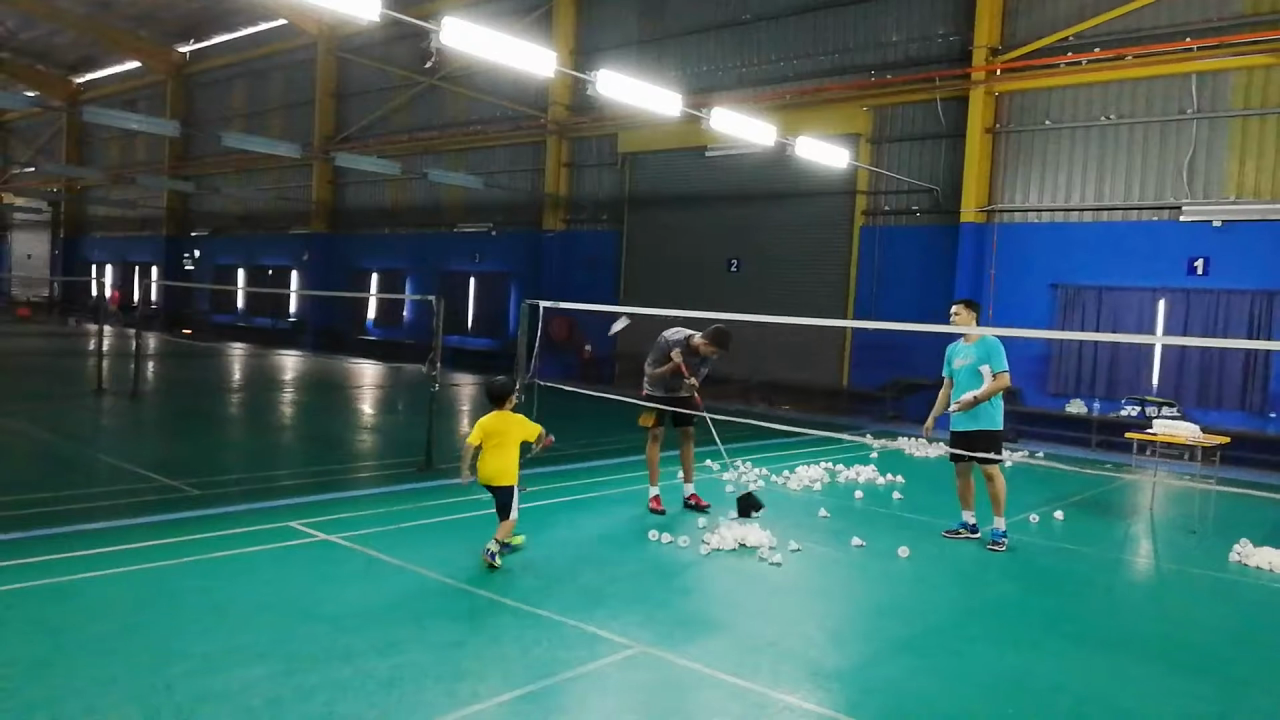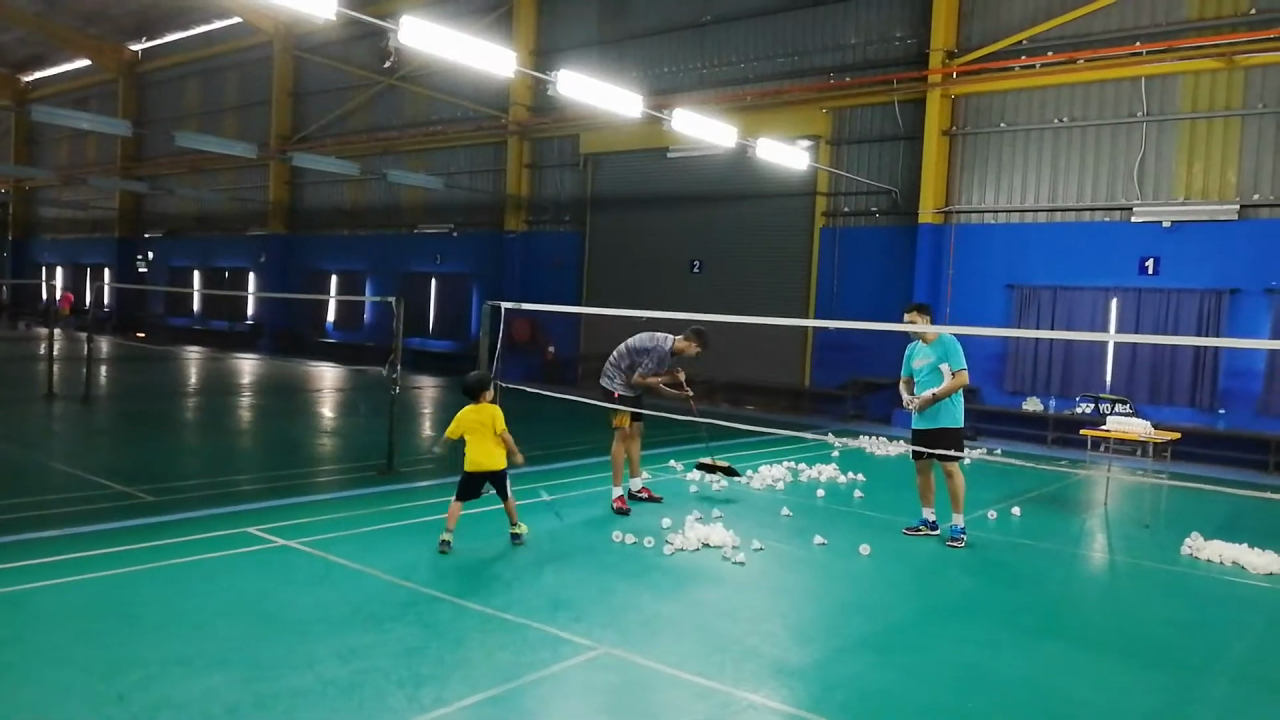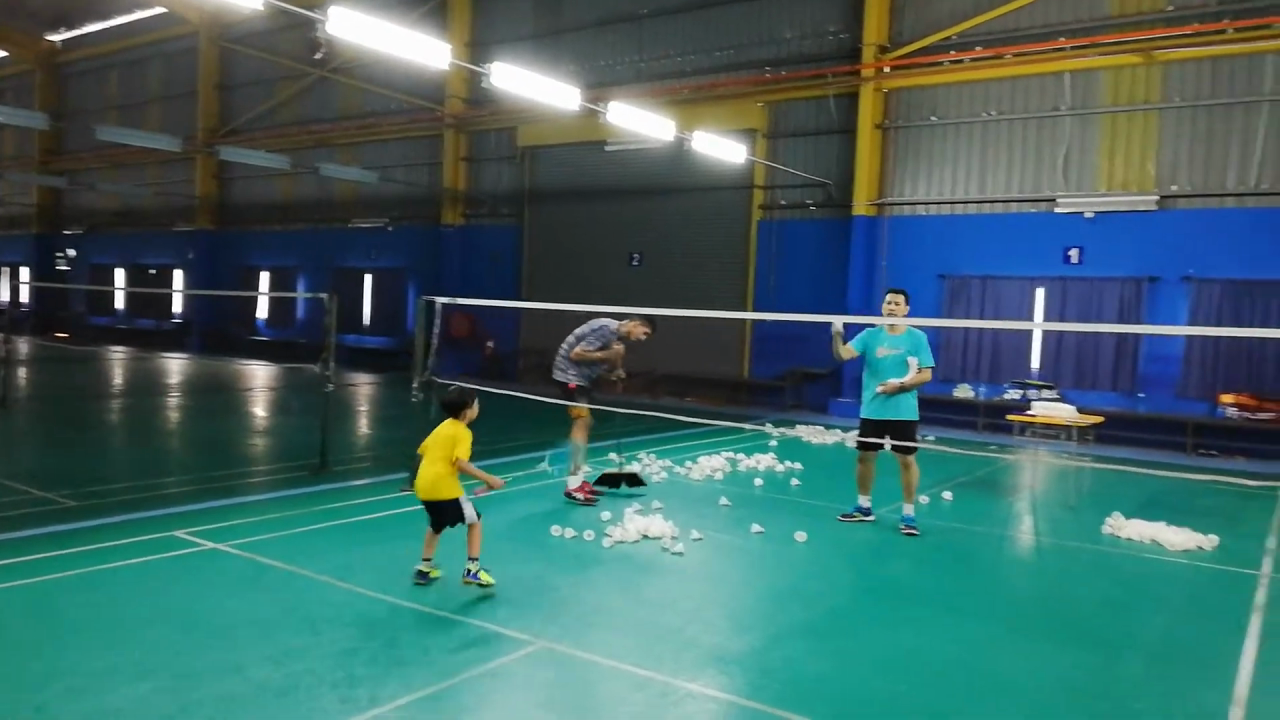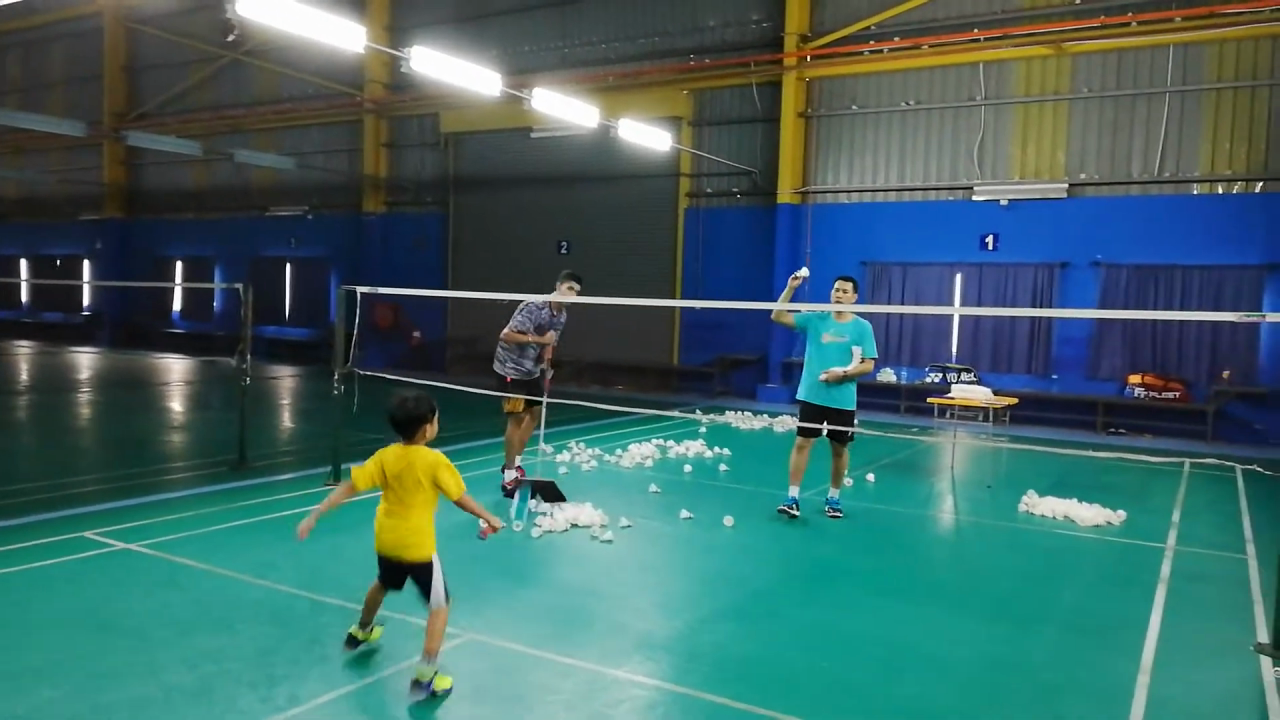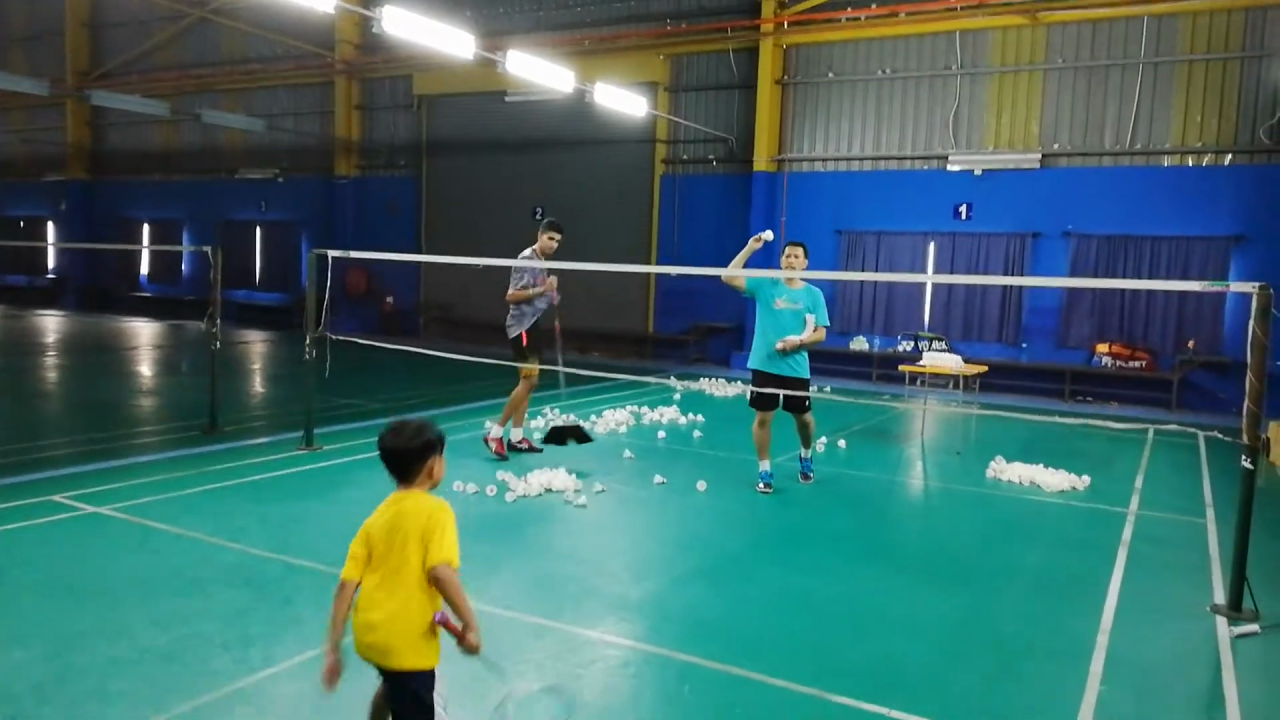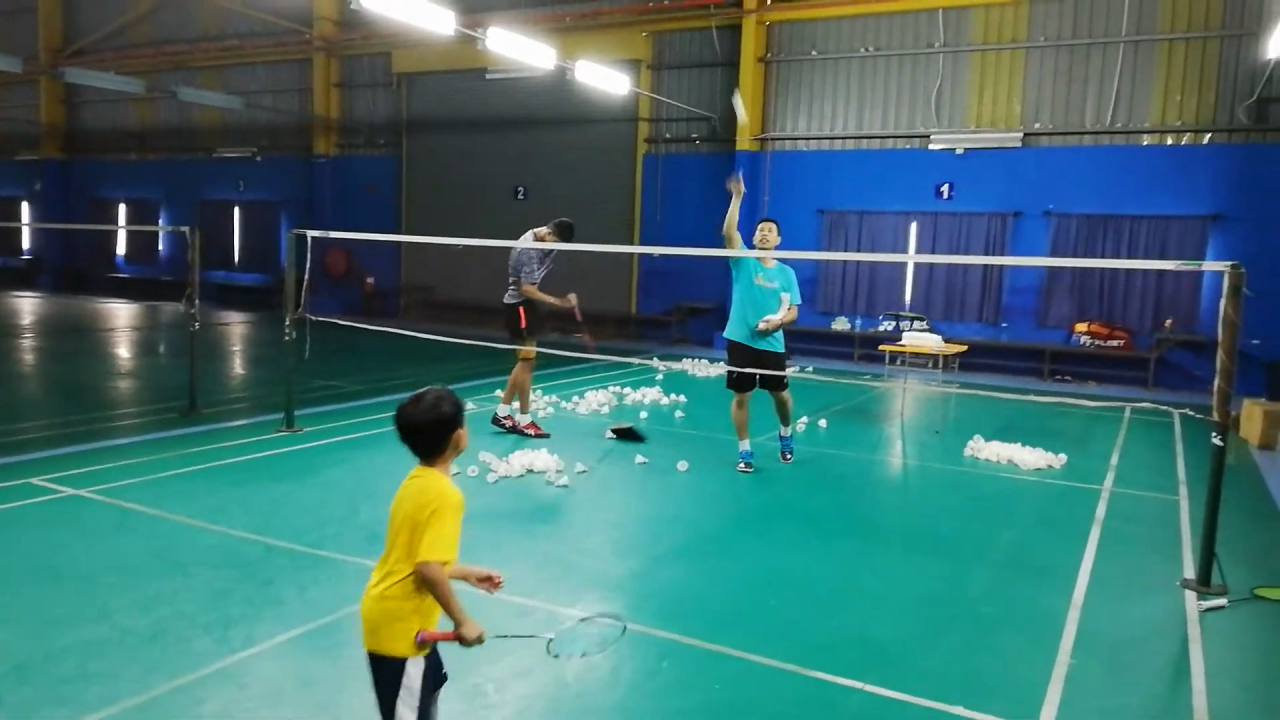
dt=0.7s
person 1, frame 1
left shoulder: (991, 344)
right shoulder: (952, 349)
left elbow: (1003, 381)
right elbow: (947, 387)
left wrist: (973, 399)
right wrist: (933, 417)
left hip: (986, 422)
right hip: (959, 422)
left knee: (991, 471)
right knee: (962, 470)
left ankle: (1000, 529)
right ankle: (969, 523)
person 1, frame 2
left shoulder: (948, 343)
right shoulder: (912, 349)
left elbow: (962, 379)
right elbow: (905, 381)
left wrist: (932, 397)
right wrist: (906, 396)
left hip: (947, 419)
right hip: (921, 420)
left knee: (950, 467)
right knee: (922, 467)
left ankle: (958, 525)
right ankle: (929, 520)
person 1, frame 3
left shoulder: (917, 338)
right shoulder: (870, 335)
left elbow: (926, 375)
right elbow: (842, 354)
left wrist: (899, 385)
right wrist: (837, 337)
left hip: (904, 412)
right hip: (872, 410)
left knee: (906, 460)
right knee: (864, 456)
left ankle: (908, 514)
right ankle: (864, 507)
person 1, frame 4
left shoulder: (862, 327)
right shoulder: (815, 320)
left elbow: (868, 365)
right elbow: (778, 317)
left wrist: (843, 373)
right wrist: (790, 288)
left hip: (843, 400)
right hip: (811, 396)
left knee: (839, 449)
right knee: (802, 443)
left ankle: (833, 498)
right ankle: (793, 498)
person 1, frame 5
left shoulder: (814, 295)
right shoulder: (765, 285)
left elbow: (820, 334)
right elbow: (728, 277)
left wrist: (799, 341)
right wrist: (750, 248)
left hip: (797, 368)
right hip: (764, 364)
left knee: (803, 417)
right knee: (763, 417)
left ankle: (806, 456)
right ankle: (764, 471)
person 1, frame 6
left shoulder: (786, 273)
right shoulder: (743, 262)
left elbow: (793, 312)
right elbow: (729, 232)
left wrist: (778, 321)
right wrist: (737, 197)
left hip: (772, 344)
right hip: (741, 341)
left knee: (781, 395)
right knee: (741, 397)
left ankle: (786, 434)
right ankle: (744, 449)
person 2, frame 1
left shoulder: (484, 422)
right shoulder: (518, 420)
left elbow: (469, 446)
right elbow: (540, 432)
left wrist: (465, 470)
right wrist: (541, 442)
left hip: (485, 475)
right hip: (505, 476)
left knee: (504, 506)
right knee: (509, 518)
left ankle: (507, 538)
right ankle: (492, 548)
person 2, frame 2
left shoulder: (462, 414)
right shoulder: (493, 410)
left elbow: (448, 436)
right elbow: (504, 435)
left wrist: (439, 447)
right wrist: (516, 455)
left hip: (474, 465)
right hip: (496, 464)
left knee: (458, 500)
right knee: (507, 497)
left ankle: (447, 537)
right ankle: (515, 530)
person 2, frame 3
left shoulder: (442, 427)
right shoulder: (463, 433)
left elbow: (423, 452)
right elbow: (461, 463)
right wrist: (487, 478)
left hip: (424, 487)
right hip: (445, 489)
left knee: (437, 526)
right knee: (475, 522)
left ankle: (425, 568)
right ankle: (472, 568)
person 2, frame 4
left shoulder: (385, 456)
right shoulder: (435, 460)
left elbow: (349, 486)
right elbow: (460, 497)
left wrist: (315, 515)
right wrist: (489, 518)
left hip: (386, 539)
right hip: (417, 545)
left knee: (383, 583)
right knee: (439, 605)
left ankle: (361, 630)
right ankle: (426, 674)
person 2, frame 5
left shoulder: (376, 519)
right shoulder: (436, 511)
left elbow: (347, 584)
right elbow: (442, 573)
left wrist: (333, 650)
right wrist: (469, 627)
left hip: (370, 634)
right hip: (410, 643)
left knee: (395, 685)
person 2, frame 6
left shoulder: (416, 481)
right shoulder: (444, 495)
right elbow: (428, 569)
left wrist: (468, 573)
right wrist: (461, 620)
left hip: (392, 612)
right hip: (400, 624)
left knee: (429, 689)
person 3, frame 1
left shoulder: (706, 354)
right shoulder: (670, 340)
left elbow: (693, 382)
right elbow: (651, 375)
left wrist: (692, 385)
right wrist: (672, 365)
left hip: (680, 391)
right hip: (656, 389)
left knee: (688, 434)
right knee: (656, 434)
left ankle: (689, 493)
right ankle: (654, 494)
person 3, frame 2
left shoulder: (669, 348)
right shoulder: (660, 349)
left elbow: (650, 381)
right elbow: (637, 380)
left wrist: (677, 393)
right wrist: (667, 378)
left hip: (630, 386)
right hip: (617, 383)
left knee: (636, 431)
right knee: (623, 433)
left ankle: (636, 487)
right ankle: (617, 495)
person 3, frame 3
left shoulder: (619, 338)
right shoulder: (606, 329)
right elbow: (576, 354)
left wrist: (613, 373)
right wrist: (608, 354)
left hip: (583, 378)
right hip: (569, 374)
left knee: (585, 425)
right knee: (581, 423)
left ankle: (578, 480)
right ankle: (573, 485)
person 3, frame 4
left shoulder: (562, 316)
right shoulder: (533, 307)
right elbow: (506, 335)
left wrist: (545, 361)
right wrist: (538, 339)
left hip: (530, 369)
right hip: (510, 367)
left knee: (535, 411)
right knee: (516, 417)
left ankle: (514, 463)
right ankle: (509, 477)
person 3, frame 5
left shoulder: (540, 261)
right shoulder: (526, 260)
right elbow: (512, 296)
left wrist: (549, 293)
right wrist: (542, 289)
left hip: (534, 326)
right hip: (522, 327)
left knee: (527, 381)
right knee: (529, 379)
left ankle: (517, 436)
right ankle: (495, 432)
person 3, frame 6
left shoulder: (537, 241)
right shoulder: (529, 249)
right elbow: (526, 289)
right wrist: (558, 302)
left hip: (525, 305)
right hip: (520, 305)
left knee: (525, 361)
right knee: (527, 361)
left ankle: (502, 412)
right ankle: (524, 421)
